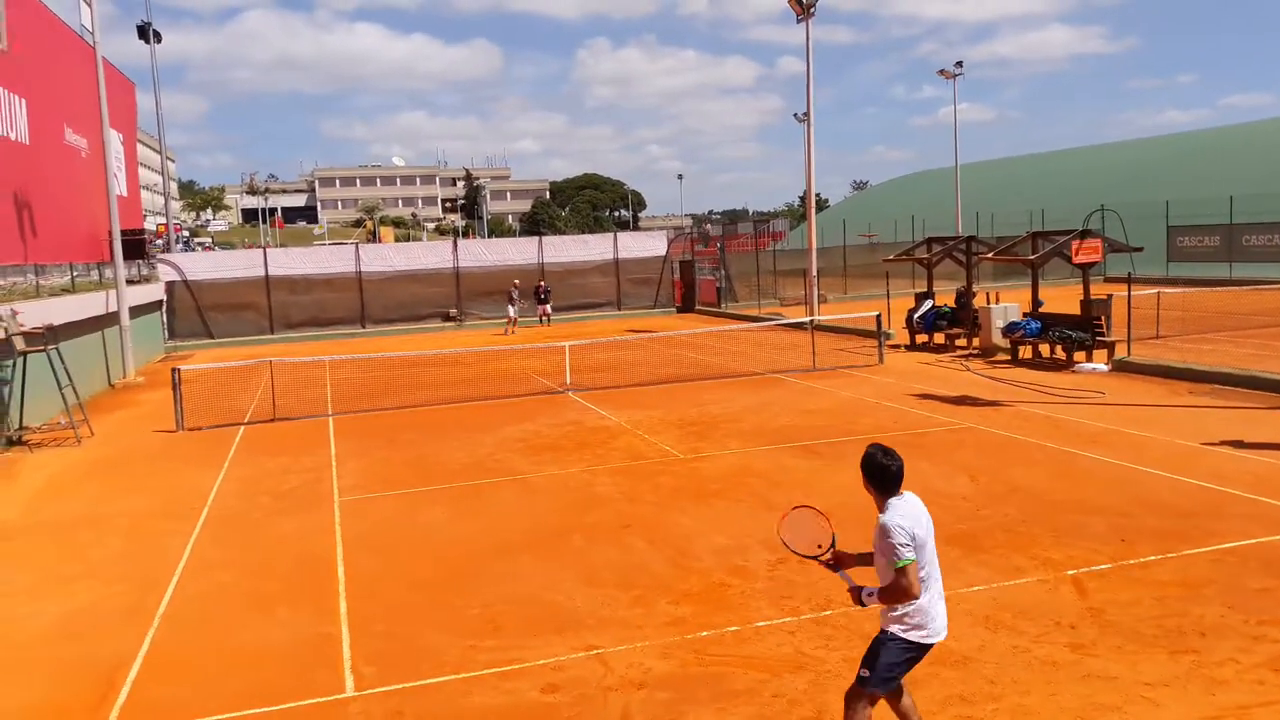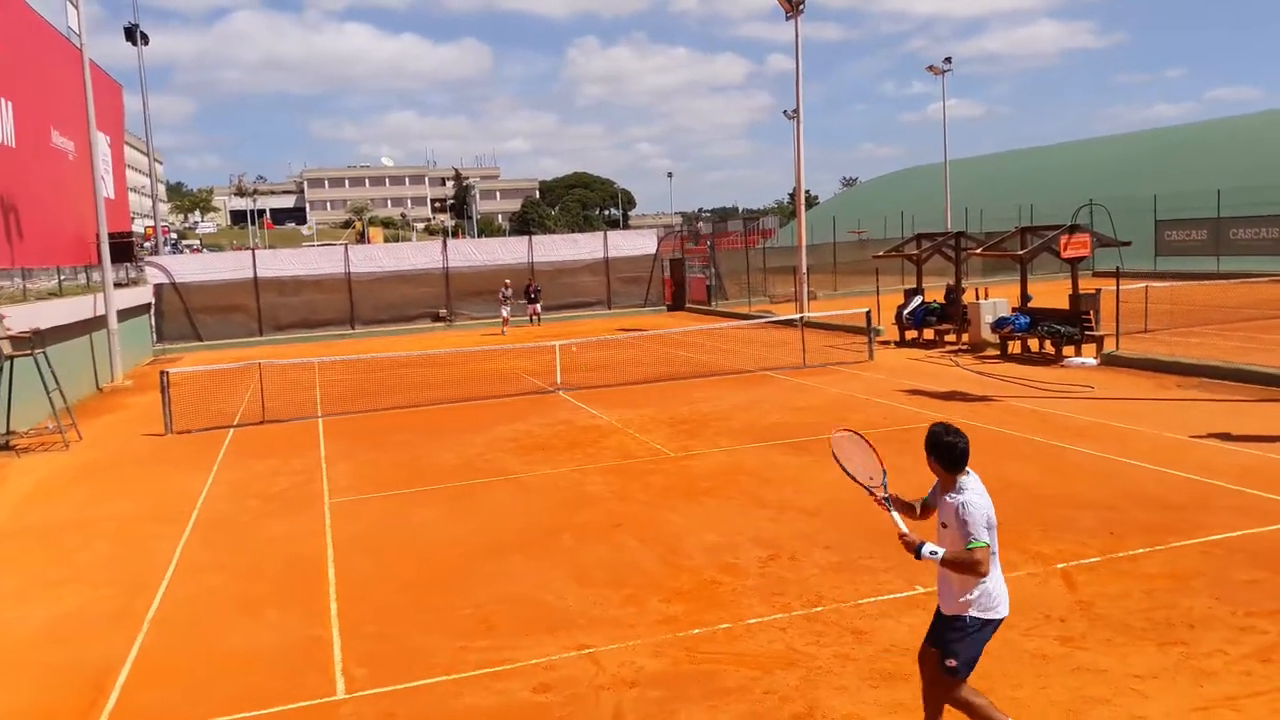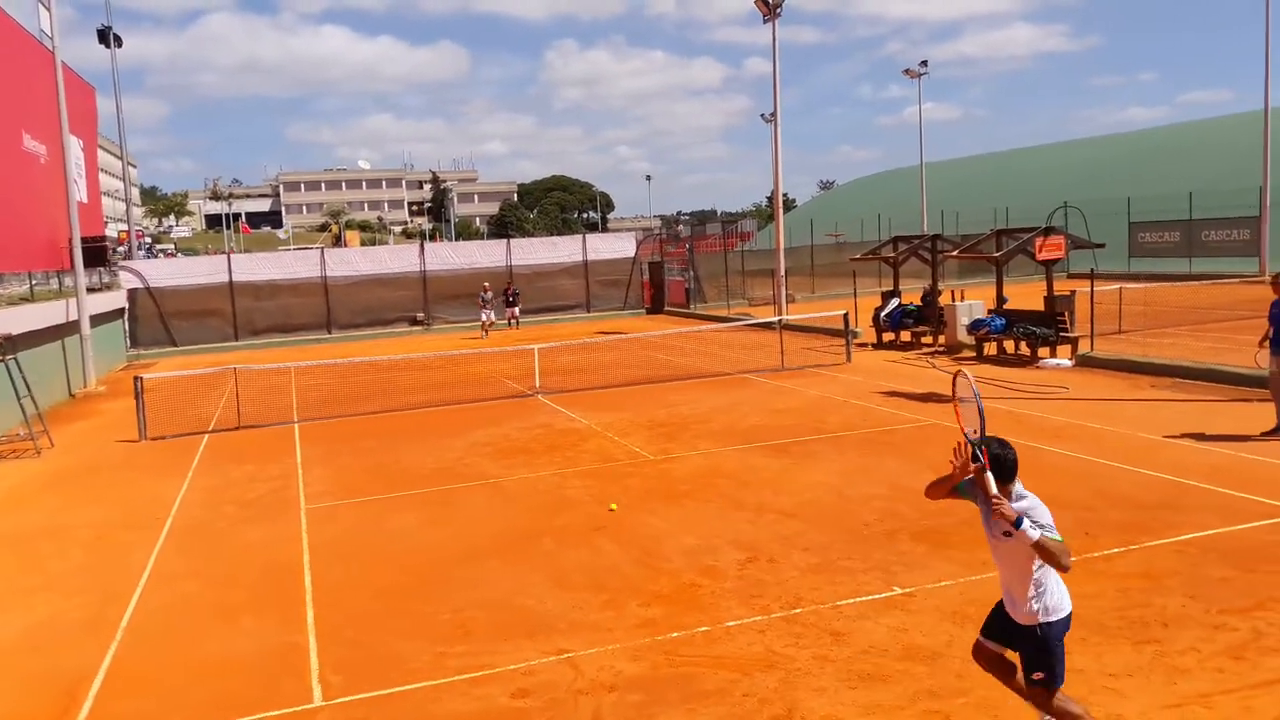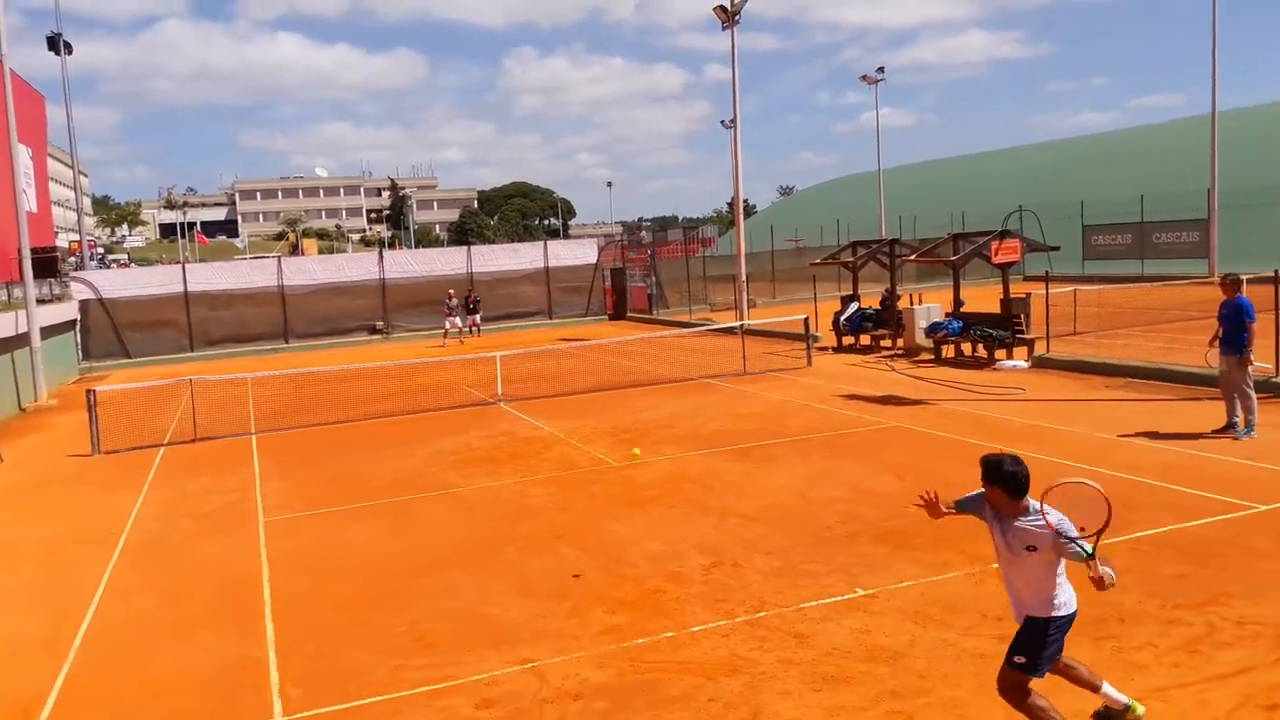
dt=0.2s
person 1, frame 1
left shoulder: (892, 523)
right shoulder: (911, 502)
left elbow: (909, 588)
left wrist: (866, 595)
right wrist: (853, 558)
left hip: (909, 627)
right hip: (930, 620)
right knee: (888, 680)
person 1, frame 2
left shoulder: (968, 502)
right shoulder: (949, 484)
left elbow: (980, 565)
right elbow: (922, 510)
left wrist: (923, 549)
right wrist: (894, 501)
left hip: (975, 609)
right hip: (959, 601)
left knee: (951, 688)
right knee: (929, 661)
person 1, frame 3
left shoulder: (1032, 510)
right shoulder: (985, 487)
left elbow: (1063, 562)
right elbow: (933, 492)
left wrist: (1019, 523)
right wrist: (956, 475)
left hip: (1042, 614)
right hip: (1015, 604)
left knee: (1044, 696)
right knee: (984, 653)
person 1, frame 4
left shoulder: (1053, 524)
right shoulder: (987, 505)
right elbow: (945, 509)
left wrist: (1102, 573)
right wrist: (937, 508)
left hip: (1050, 613)
right hip: (1028, 608)
left knee: (1011, 685)
right knee: (1054, 661)
